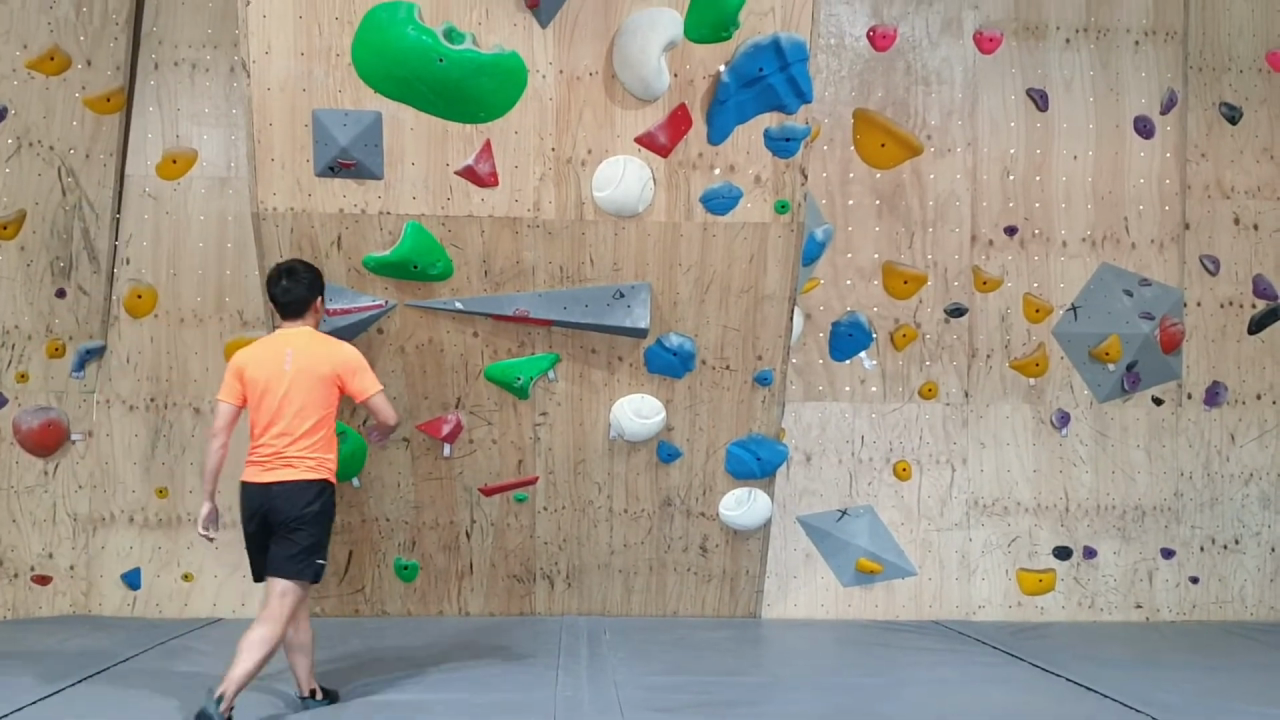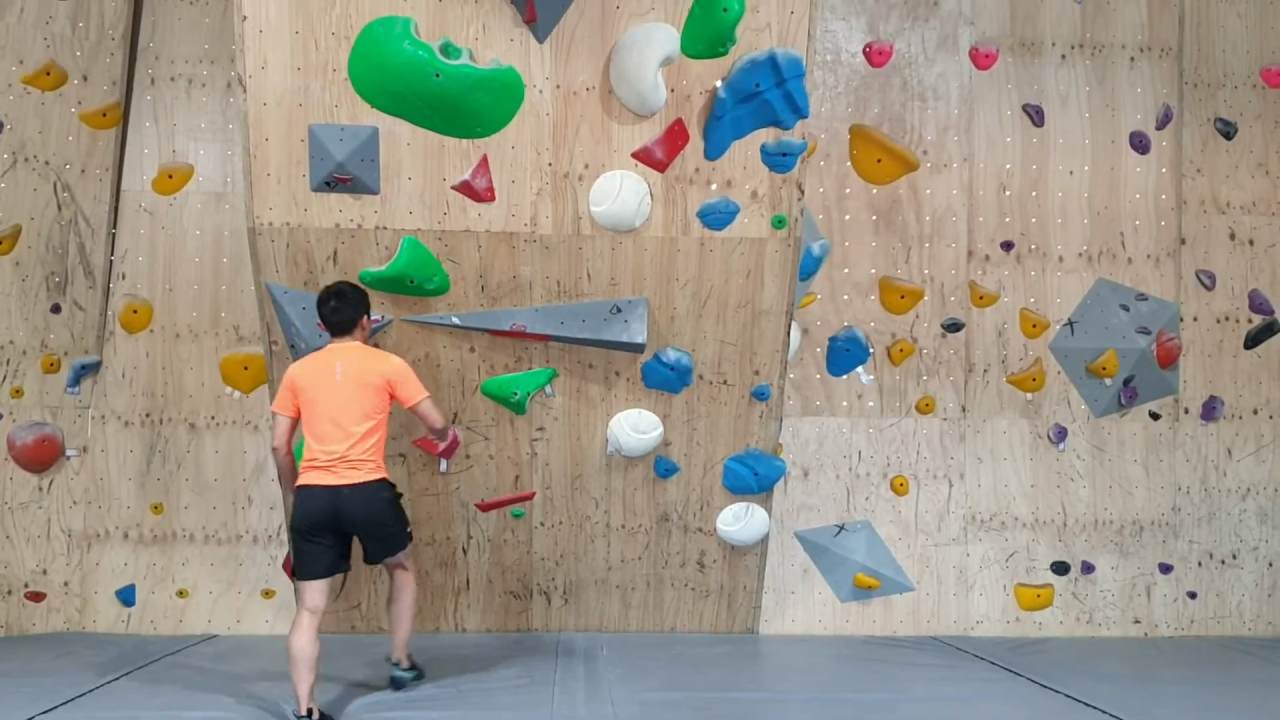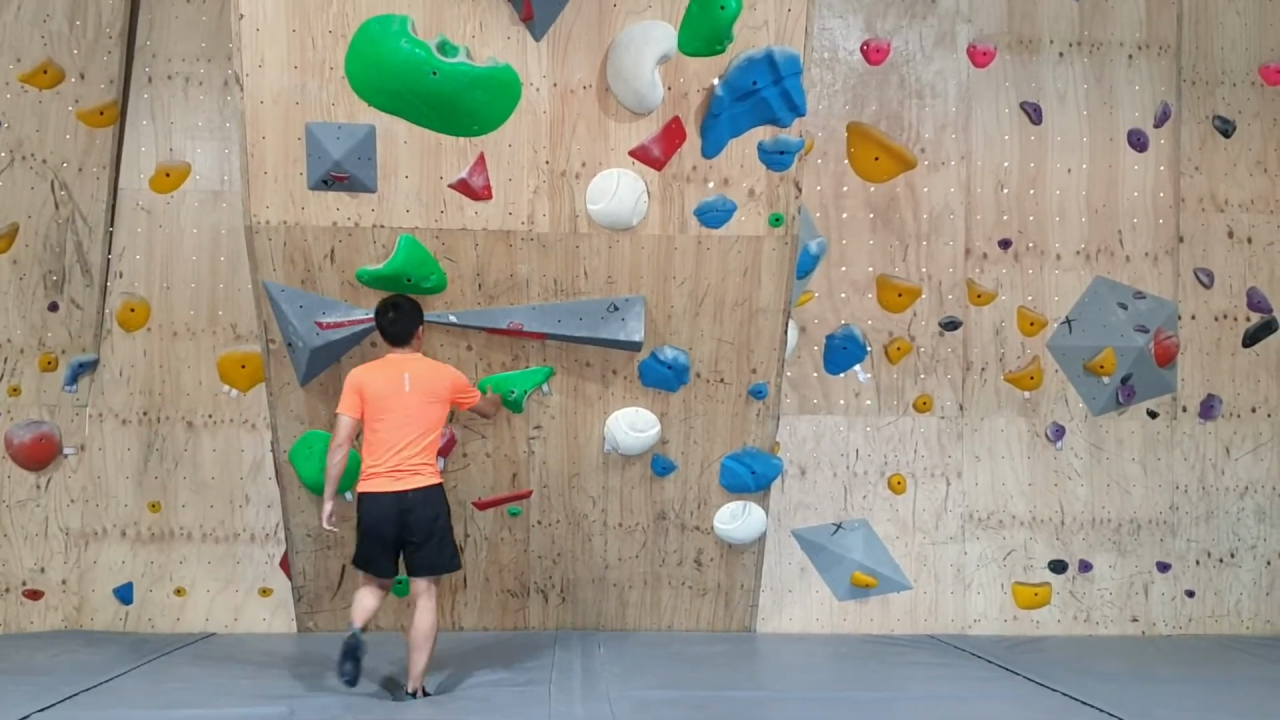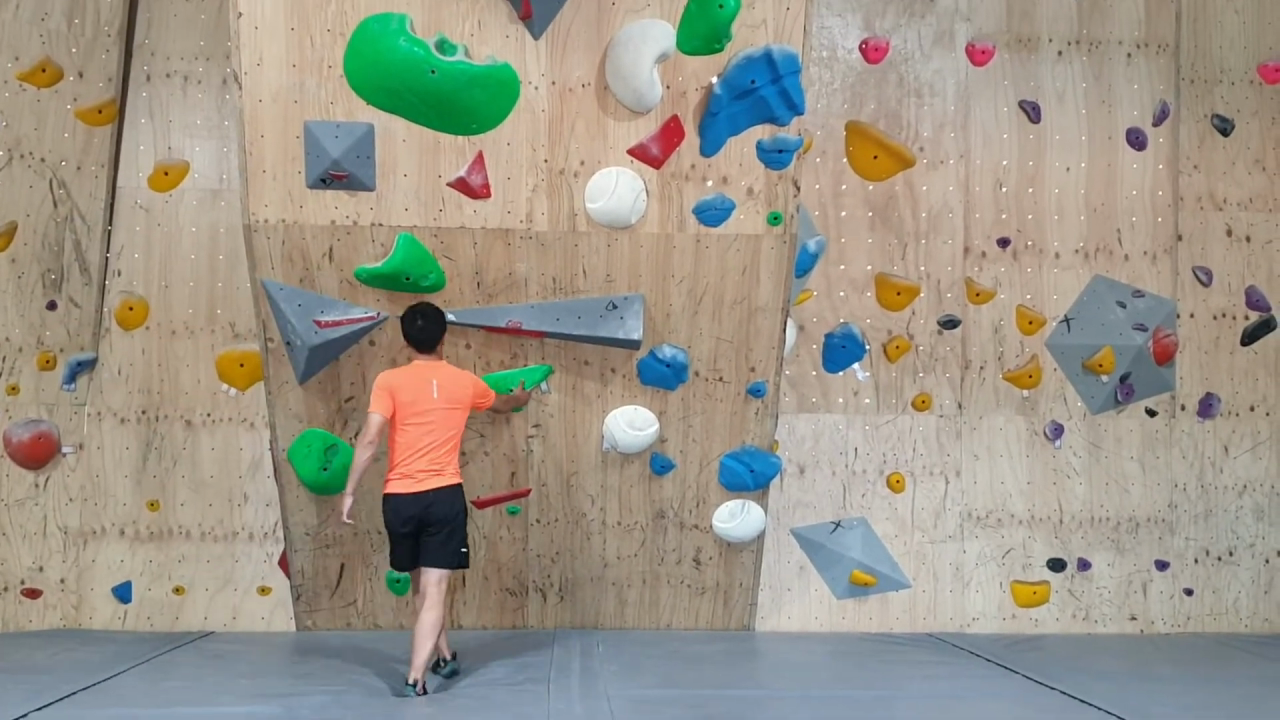
dt=0.4s
person 1, frame 1
left shoulder: (245, 357)
right shoulder: (339, 354)
left elbow: (218, 434)
right elbow: (388, 418)
left wrist: (208, 499)
right wrist: (379, 433)
left hip: (256, 490)
right hip: (307, 490)
left knee: (292, 591)
right knee: (279, 609)
person 1, frame 2
left shoulder: (298, 371)
right shoulder: (387, 365)
left elbow: (279, 445)
right elbow: (437, 423)
left wrist: (292, 495)
right wrist: (446, 434)
left hip: (313, 495)
right hip: (367, 491)
left knee: (310, 609)
right knee: (402, 567)
right ankle: (400, 661)
person 1, frame 3
left shoulder: (360, 377)
right shoulder: (446, 376)
left elbow: (341, 443)
right elbow: (489, 410)
left wrist: (329, 497)
right wrist: (496, 398)
left hip: (374, 497)
right hip: (425, 496)
left knee: (373, 583)
right knee: (425, 595)
left ankle: (355, 635)
right ankle: (415, 687)
person 1, frame 4
left shoulder: (390, 381)
right shoulder: (466, 382)
left elbow: (370, 439)
right elbow: (500, 404)
left wrist: (349, 492)
right wrist: (520, 399)
left hip: (399, 498)
right hip: (445, 496)
left knee: (421, 583)
right knee: (434, 592)
left ankle: (442, 655)
right ankle: (415, 679)
